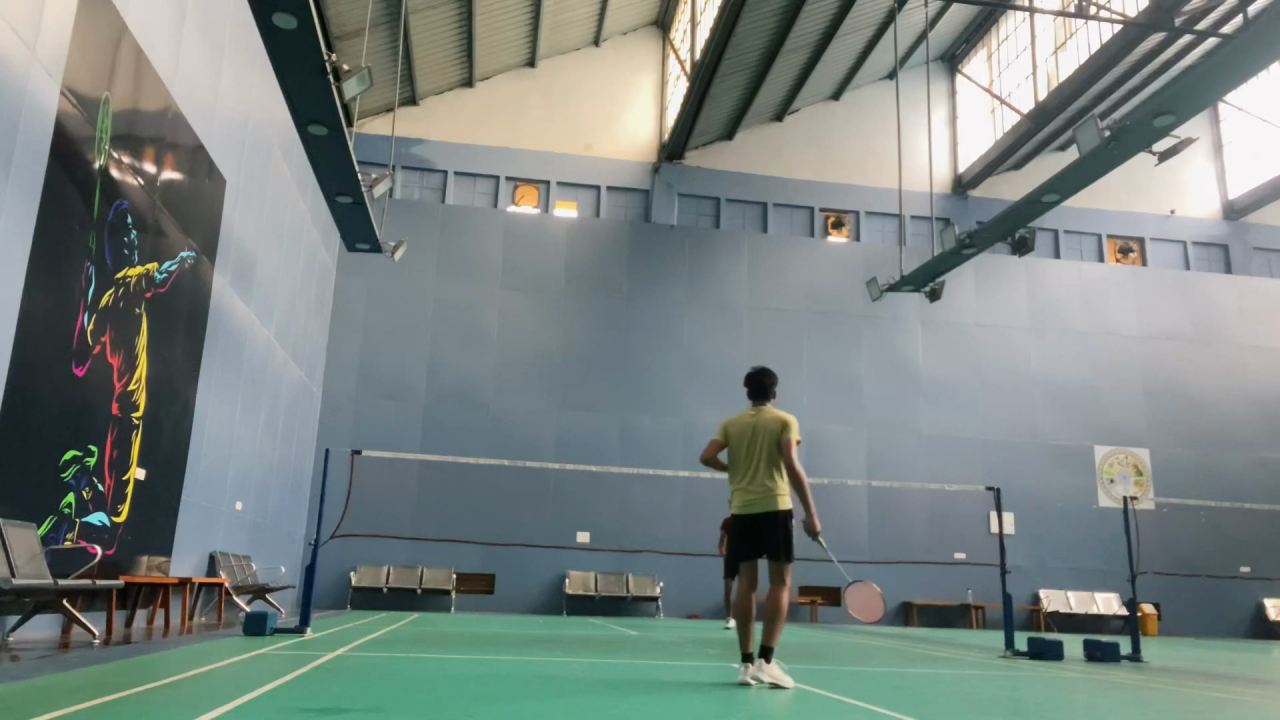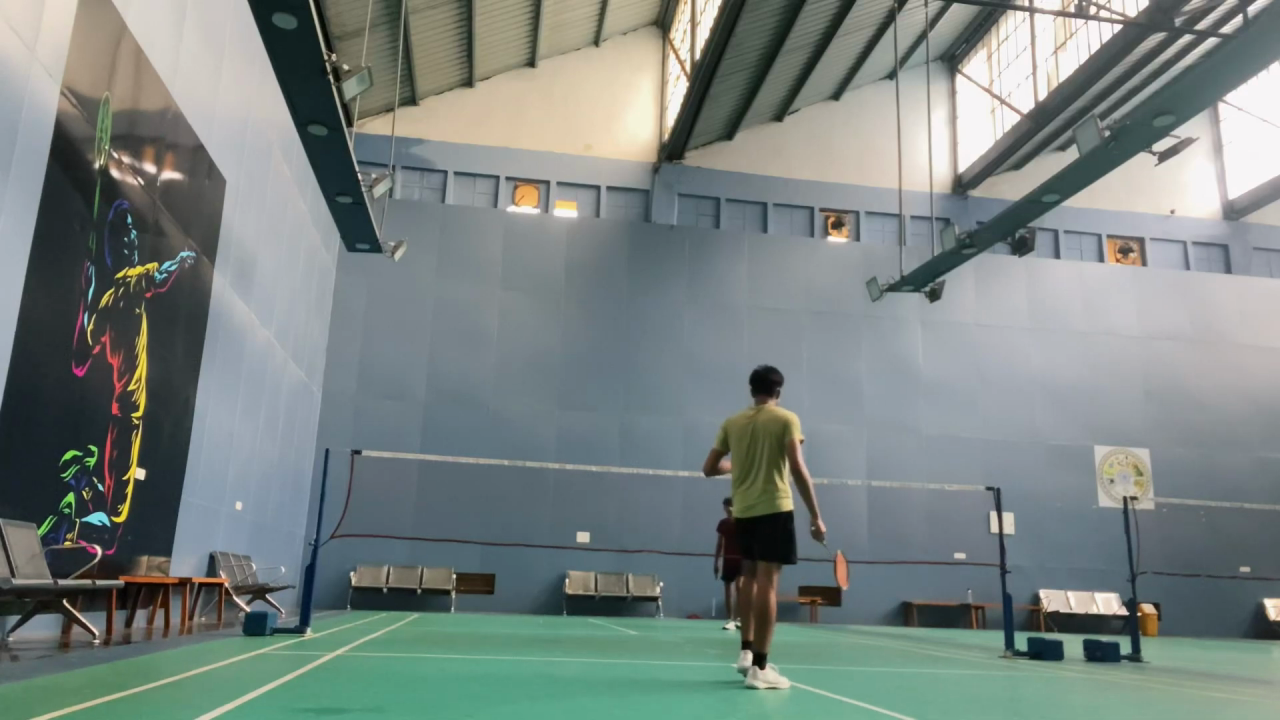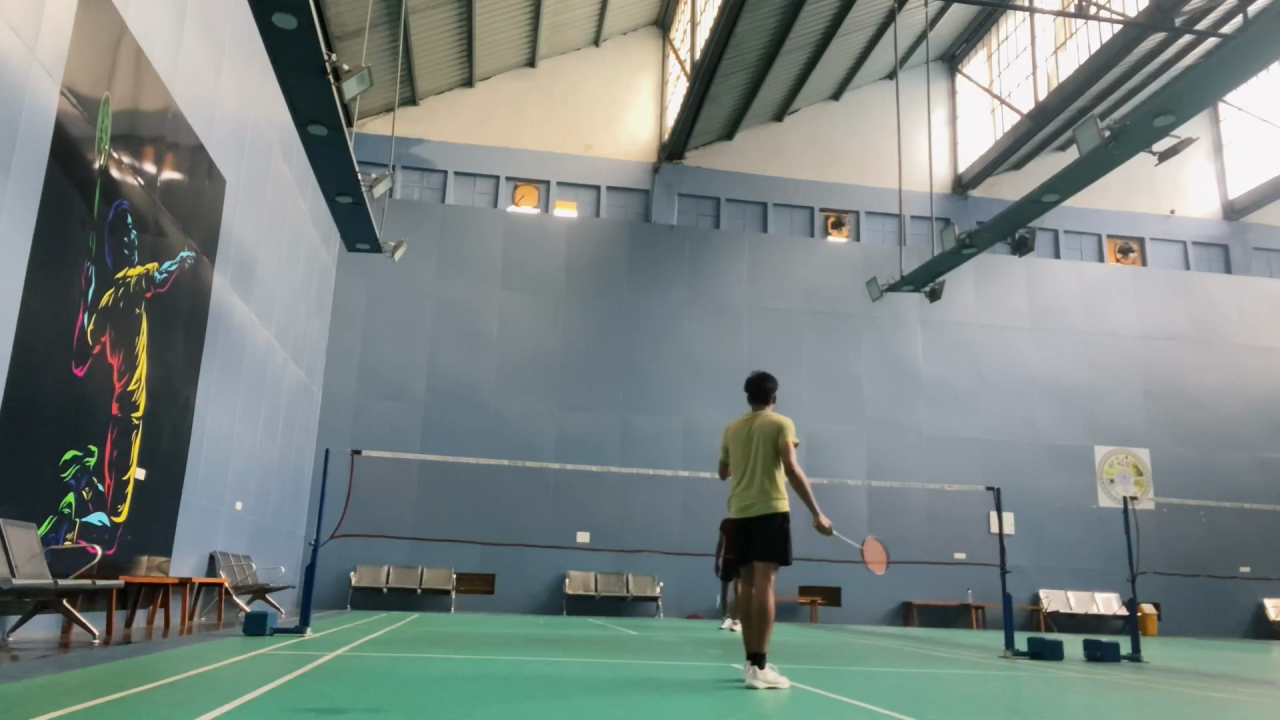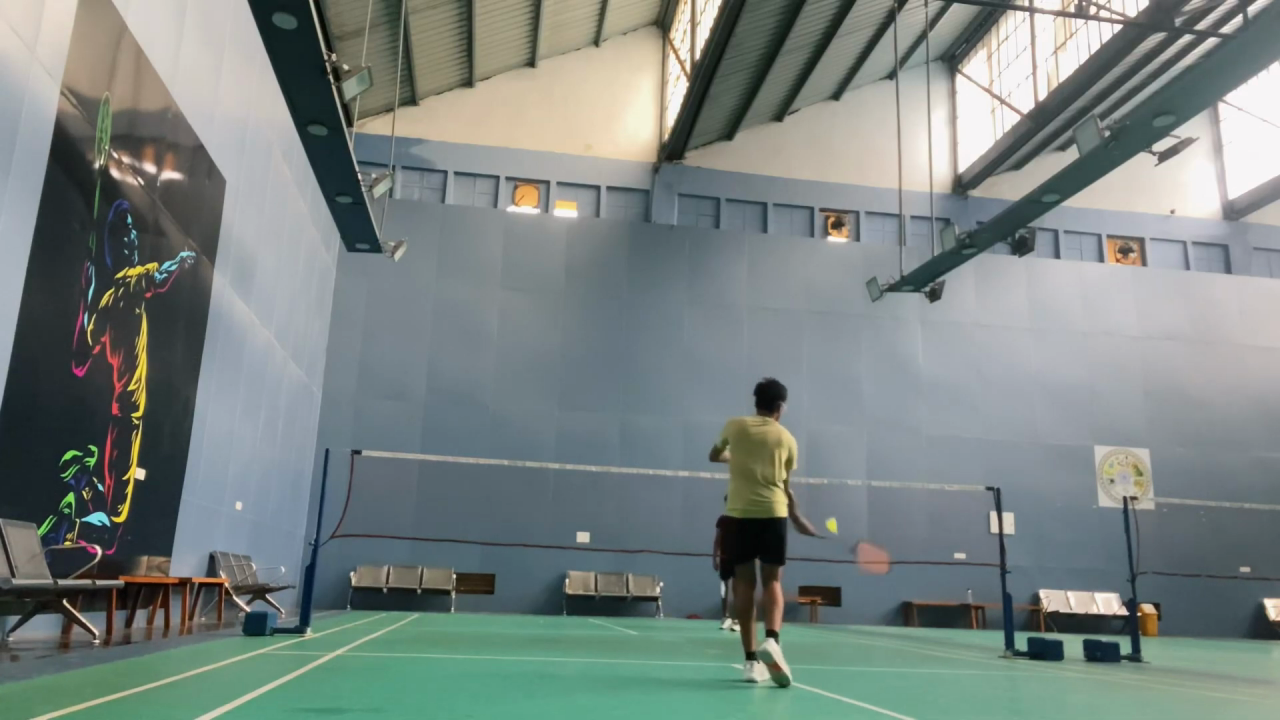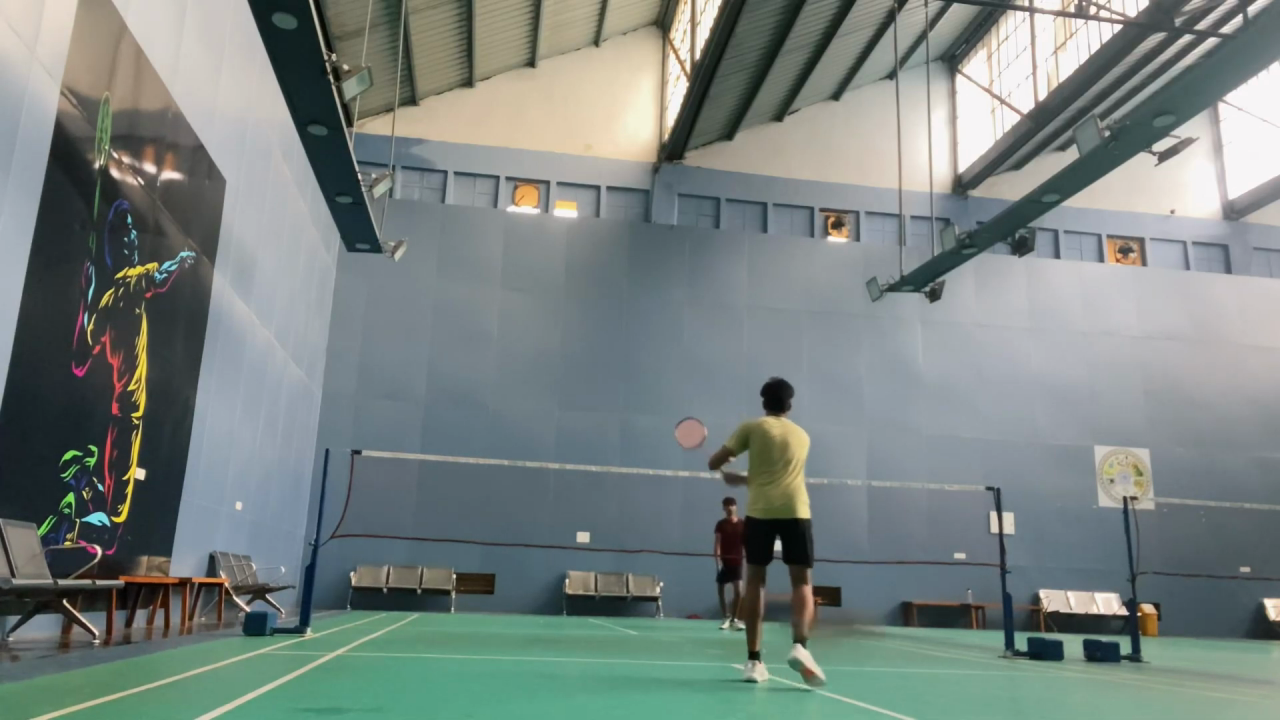
dt=0.5s
person 1, frame 1
left shoulder: (138, 278)
right shoulder: (107, 290)
left elbow: (159, 277)
right elbow: (81, 359)
left wrist: (178, 264)
right wrist: (86, 300)
left hip: (129, 397)
left knee: (119, 474)
left ankle: (109, 535)
person 1, frame 2
left shoulder: (138, 278)
right shoulder: (108, 290)
left elbow: (159, 276)
right elbow: (81, 358)
left wrist: (178, 263)
right wrist: (86, 299)
left hip: (129, 397)
left knee: (120, 472)
left ankle: (109, 537)
person 1, frame 3
left shoulder: (138, 278)
right shoulder: (105, 289)
left elbow: (159, 276)
right elbow: (81, 356)
left wrist: (177, 264)
right wrist: (86, 300)
left hip: (129, 394)
left knee: (120, 470)
right knee: (102, 467)
left ankle: (111, 531)
person 1, frame 4
left shoulder: (138, 277)
right shoulder: (105, 289)
left elbow: (159, 276)
right elbow: (81, 356)
left wrist: (178, 264)
right wrist: (86, 300)
left hip: (129, 392)
left knee: (121, 468)
left ankle: (112, 530)
person 1, frame 5
left shoulder: (138, 278)
right shoulder: (105, 288)
left elbow: (159, 277)
right elbow: (81, 359)
left wrist: (177, 264)
right wrist: (86, 299)
left hip: (129, 396)
left knee: (119, 472)
left ankle: (112, 529)
person 2, frame 1
left shoulder: (731, 424)
right shoulder: (785, 421)
left elbow: (706, 457)
right elbow: (792, 467)
right wrist: (811, 513)
left hip: (741, 510)
right hip: (775, 508)
left knee: (746, 584)
right knee: (780, 582)
left ankle: (747, 663)
right ankle: (766, 661)
person 2, frame 2
left shoulder: (732, 423)
right shoulder: (786, 419)
left elbow: (709, 469)
right elbow: (797, 469)
right wrist: (815, 516)
left hip: (743, 511)
right hip: (774, 509)
left knee: (750, 578)
right knee: (767, 583)
left ankle: (746, 651)
right ankle: (759, 667)
person 2, frame 3
left shoulder: (731, 429)
right shoulder: (780, 424)
right elbow: (792, 470)
right wrist: (817, 513)
left hip: (739, 513)
right hip: (771, 510)
left knee: (748, 585)
right knee: (764, 584)
left ankle: (752, 661)
right ankle: (758, 667)
person 2, frame 4
left shoulder: (734, 426)
right shoulder: (787, 439)
left elbow: (715, 456)
right wrist: (799, 523)
left hip: (738, 513)
right hip: (772, 513)
left knee: (744, 583)
right knee: (772, 582)
left ankle: (751, 660)
right ankle: (770, 641)
person 2, frame 5
left shoulder: (751, 428)
right shoulder: (802, 435)
left elbow: (714, 463)
left wrist: (724, 460)
right wrist: (742, 478)
left hip: (760, 512)
right hip: (796, 512)
left knee: (755, 582)
right knee: (801, 583)
left ankle: (753, 660)
right ankle: (800, 646)
